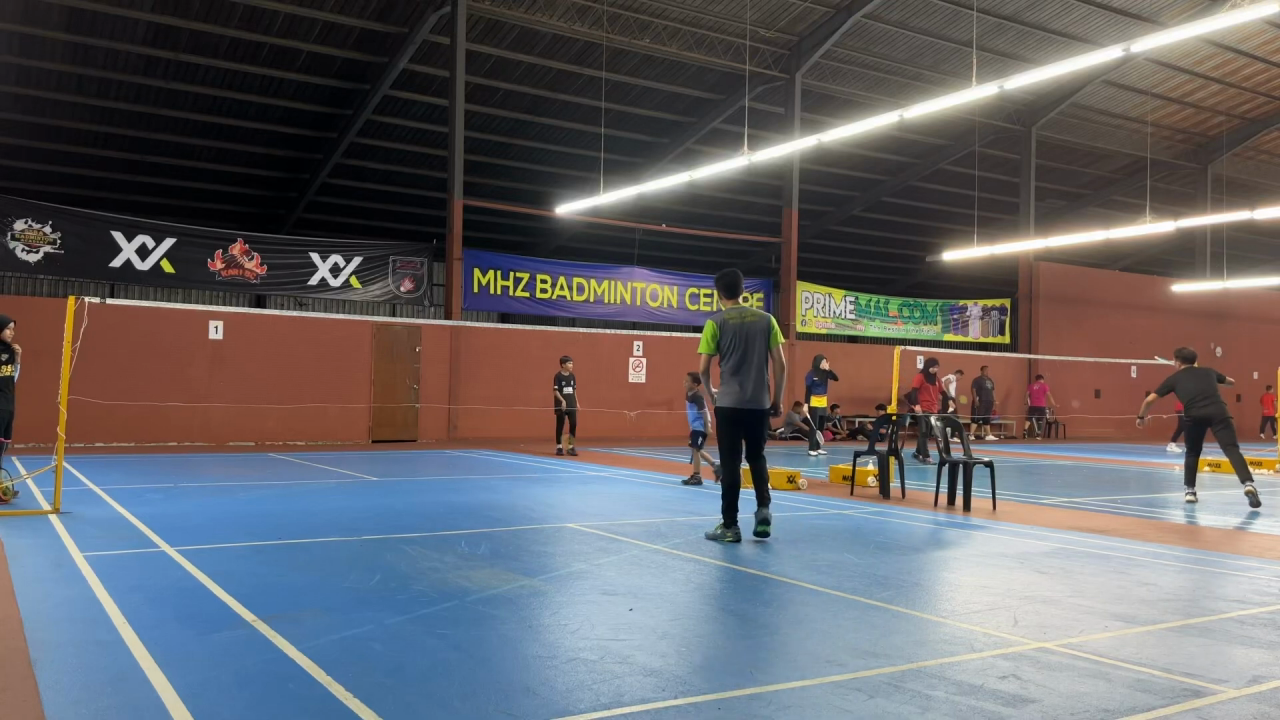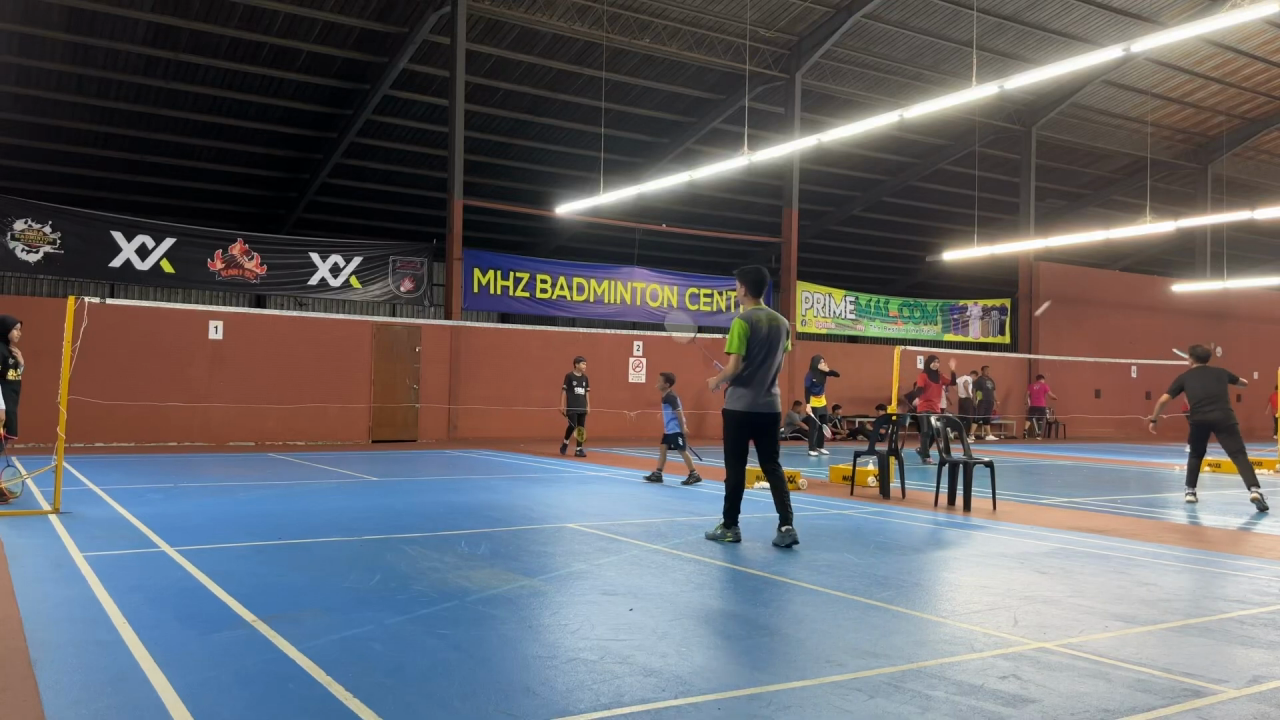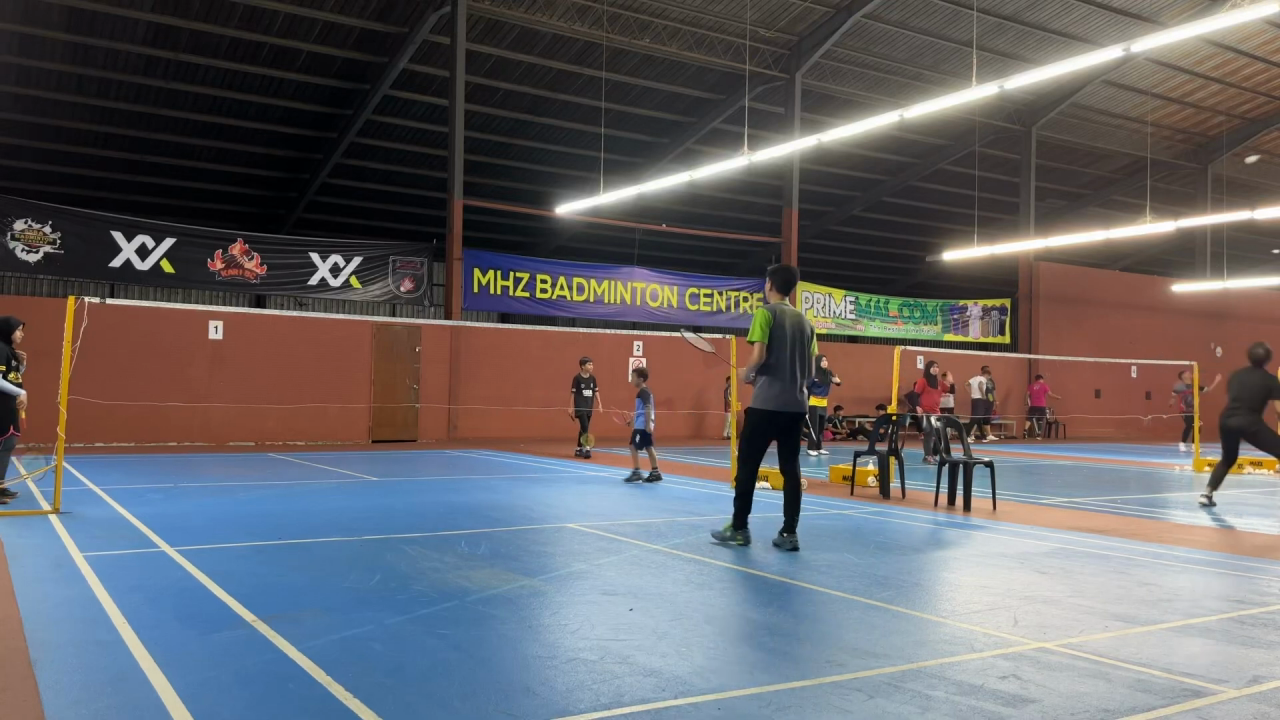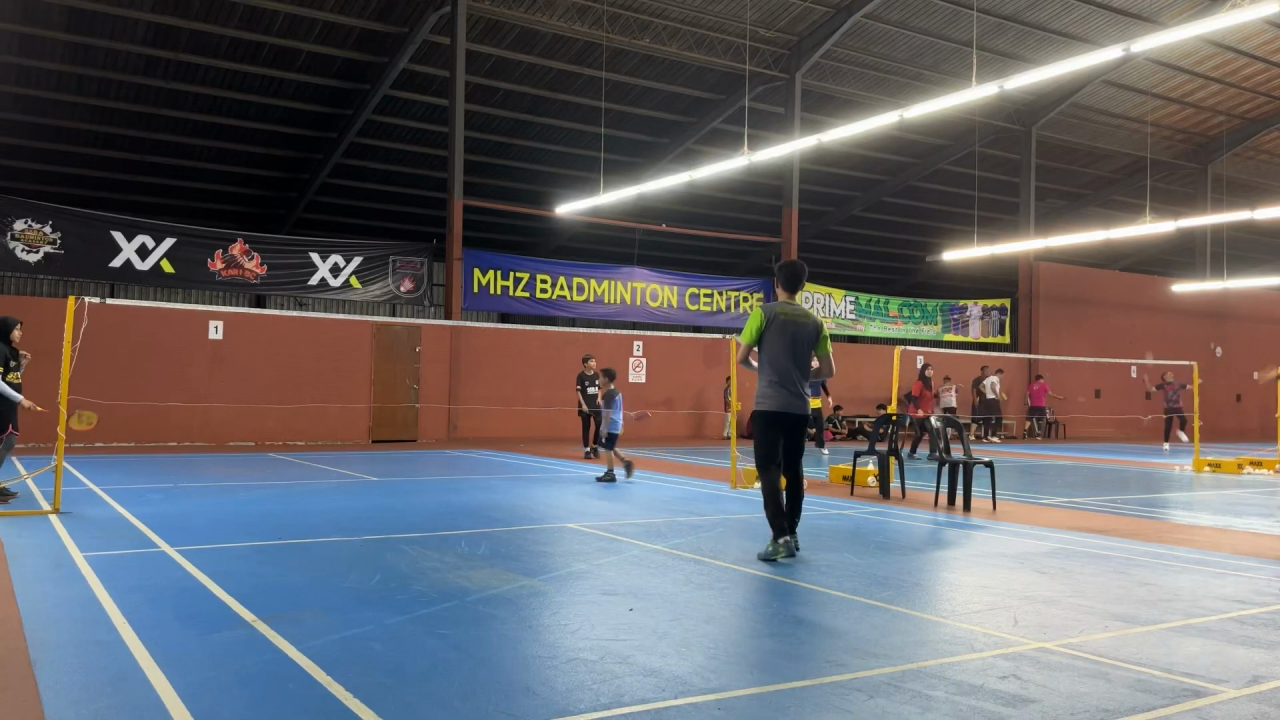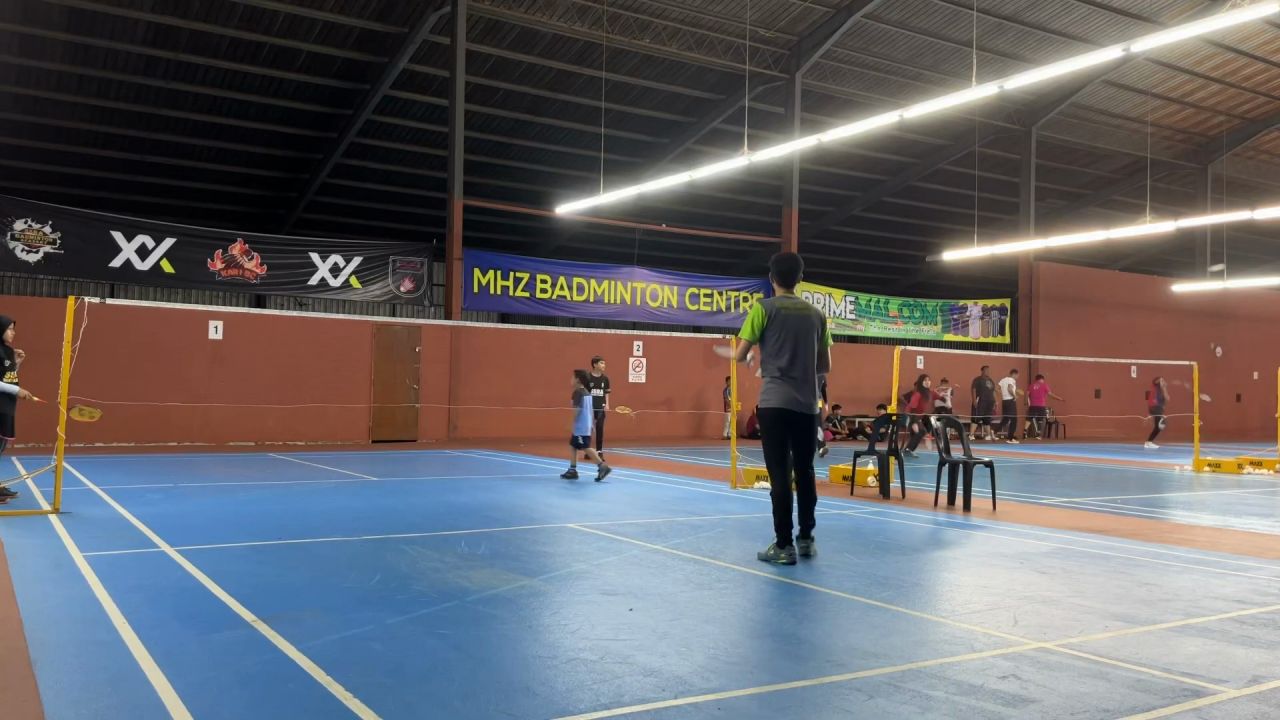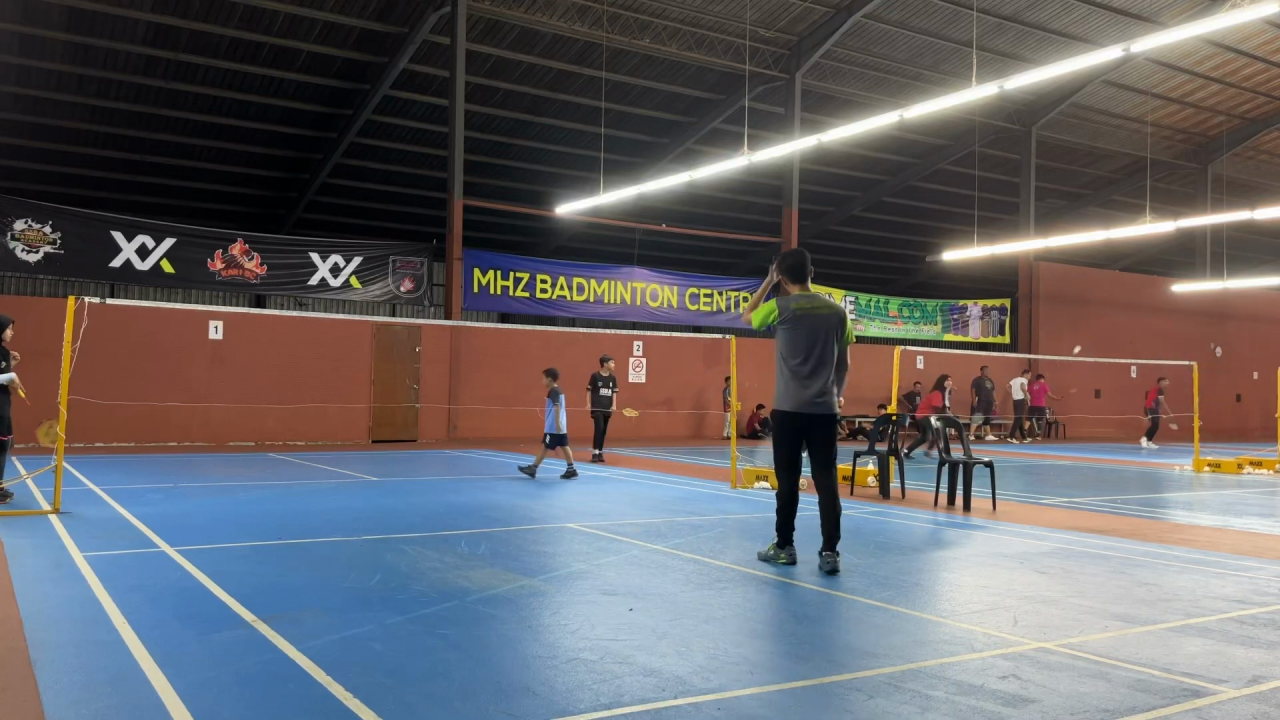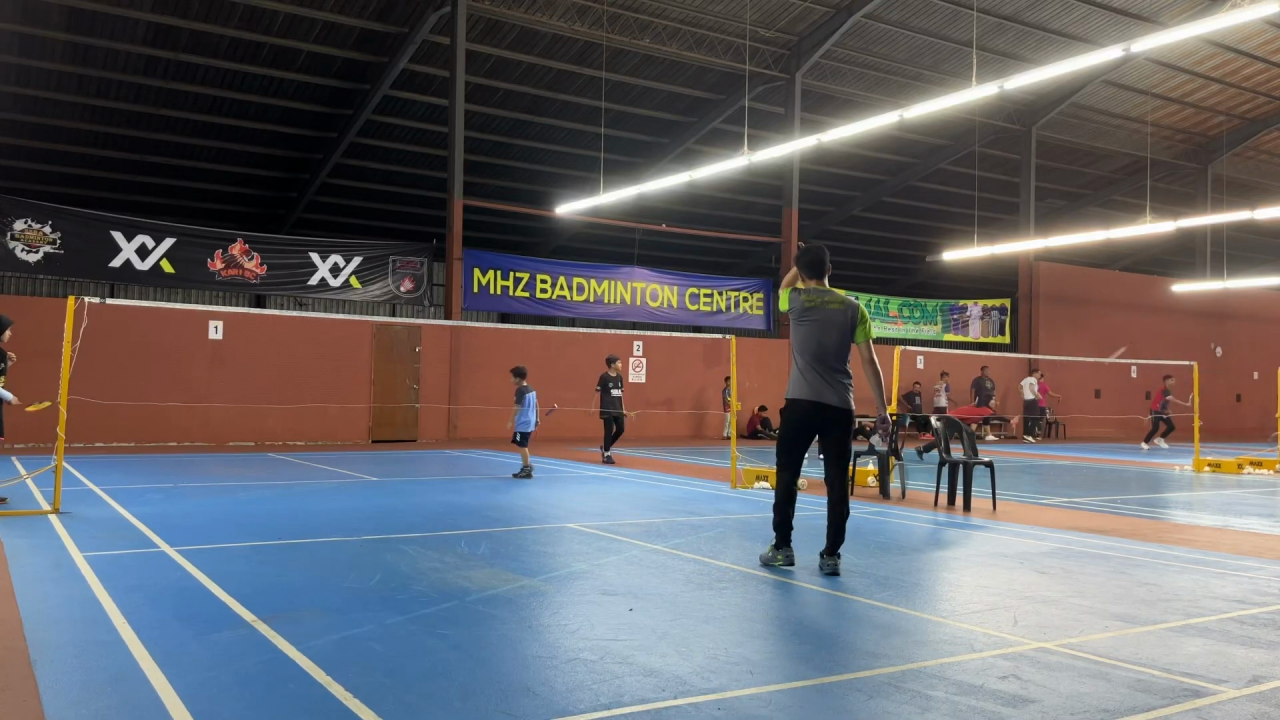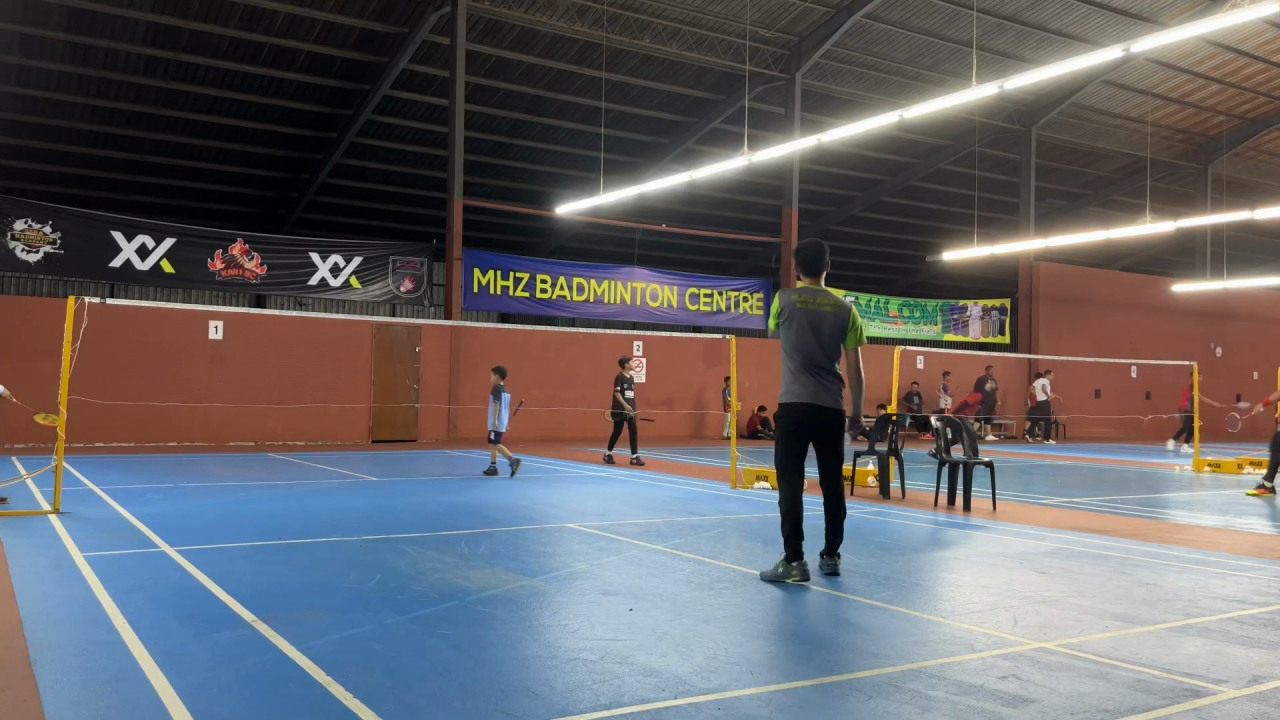
dt=0.4s
person 1, frame 1
left shoulder: (716, 323)
right shoulder: (766, 320)
left elbow: (704, 369)
right elbow: (780, 365)
left wrist: (710, 393)
right wrist: (776, 399)
left hip: (729, 404)
right hip: (760, 403)
left knee: (730, 465)
right knee: (756, 458)
left ankle: (729, 526)
right ankle: (763, 509)
person 1, frame 2
left shoulder: (743, 321)
right shoulder: (782, 323)
left elbow: (734, 368)
left wrist: (717, 382)
left hip: (741, 407)
right hip: (770, 407)
left knee: (736, 468)
right knee: (772, 466)
left ankle: (730, 527)
right ankle: (786, 527)
person 1, frame 3
left shoulder: (765, 313)
right shoulder: (805, 322)
left elbow: (757, 358)
right elbow: (809, 372)
left wrist: (746, 375)
left hip: (766, 404)
right hip: (797, 406)
left knee: (747, 466)
right knee: (791, 469)
left ankle: (738, 526)
right ankle: (789, 533)
person 1, frame 4
left shoulder: (764, 313)
right shoulder: (814, 322)
left elbow: (742, 358)
right elbow: (827, 371)
left hip: (769, 406)
right hip: (799, 408)
left knee: (769, 472)
right knee: (794, 472)
left ankle: (781, 538)
right ankle: (791, 533)
person 1, frame 5
left shoulder: (764, 309)
right shoulder: (816, 315)
left elbow: (739, 355)
right elbow: (825, 366)
left wrist: (756, 358)
left hip: (775, 404)
right hip: (807, 406)
left knee: (780, 475)
right knee: (805, 471)
left ankle: (784, 546)
right ankle: (806, 536)
person 1, frame 6
left shoulder: (781, 308)
right shoulder: (837, 312)
left elbow: (748, 314)
right elbow: (843, 365)
left wrist: (771, 277)
left hip: (789, 408)
right hip: (825, 409)
left knee: (788, 480)
right knee: (826, 480)
left ankle: (784, 547)
right ankle: (829, 552)
person 1, frame 7
left shoulder: (796, 300)
right shoulder: (853, 308)
left elbow: (785, 286)
right elbow: (869, 361)
left wrist: (801, 260)
right wrist: (882, 409)
left hip: (802, 401)
right hip: (840, 406)
left knee: (787, 472)
right knee: (837, 482)
left ankle: (782, 545)
right ankle: (831, 555)
person 1, frame 8
left shoulder: (784, 300)
right shoulder: (845, 309)
right elbow: (855, 368)
right wrist: (856, 411)
left hip: (795, 403)
right hip: (832, 407)
left knee: (790, 482)
right knee: (833, 483)
left ankle: (794, 561)
right ankle: (831, 555)
